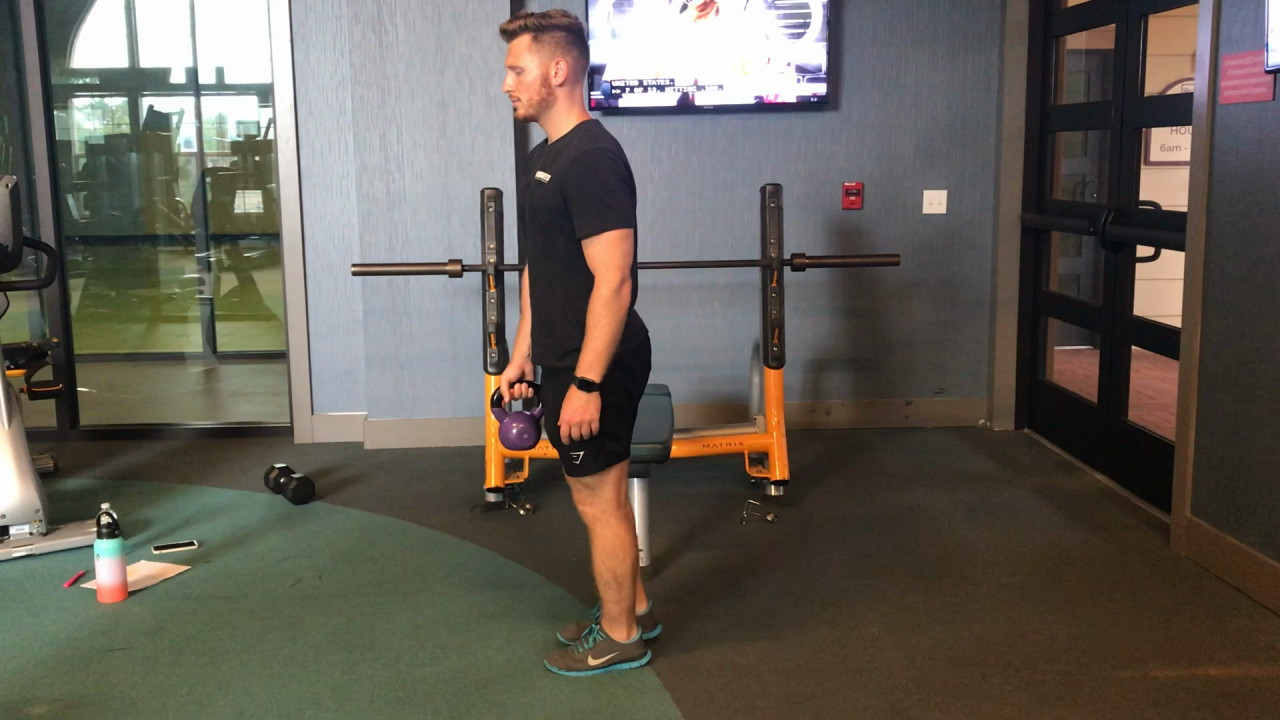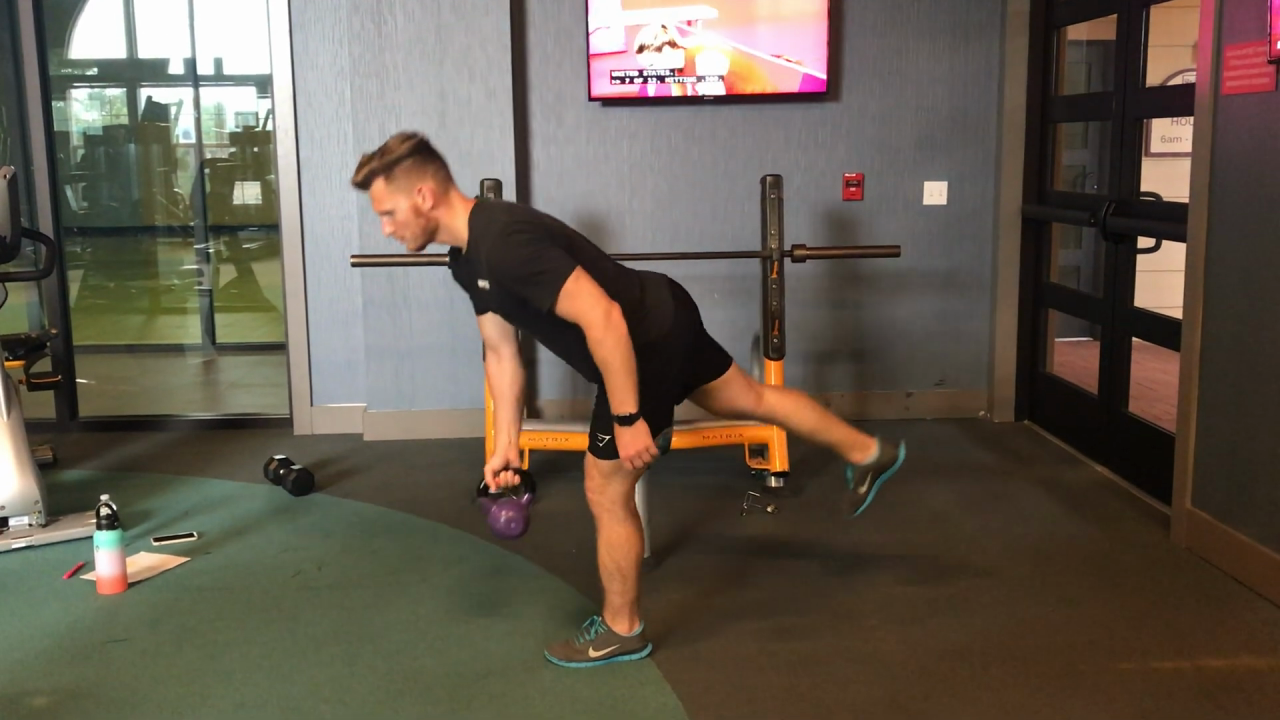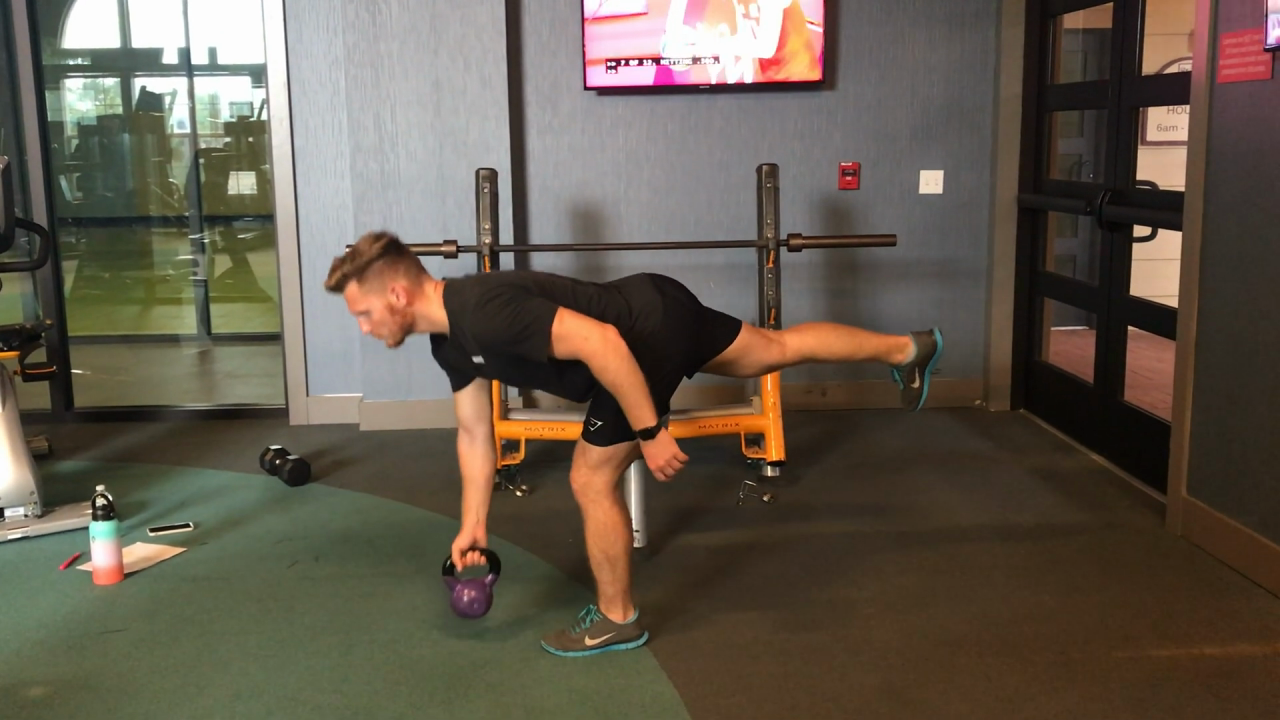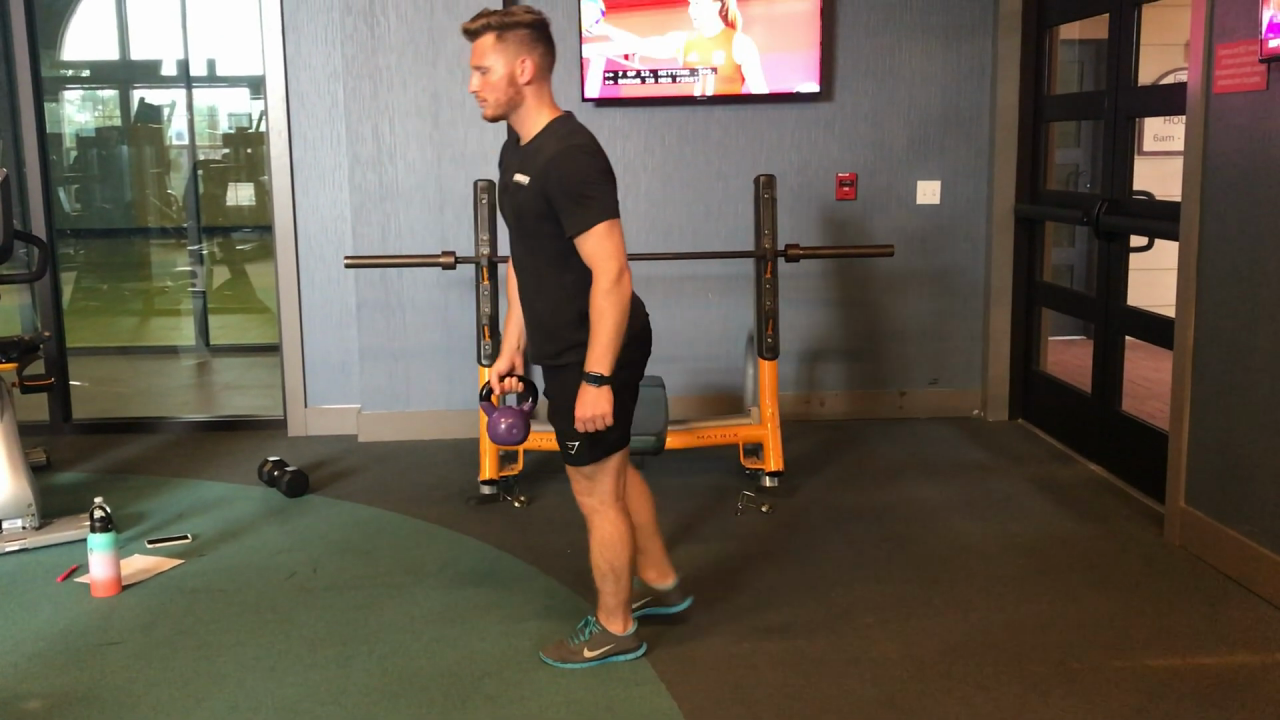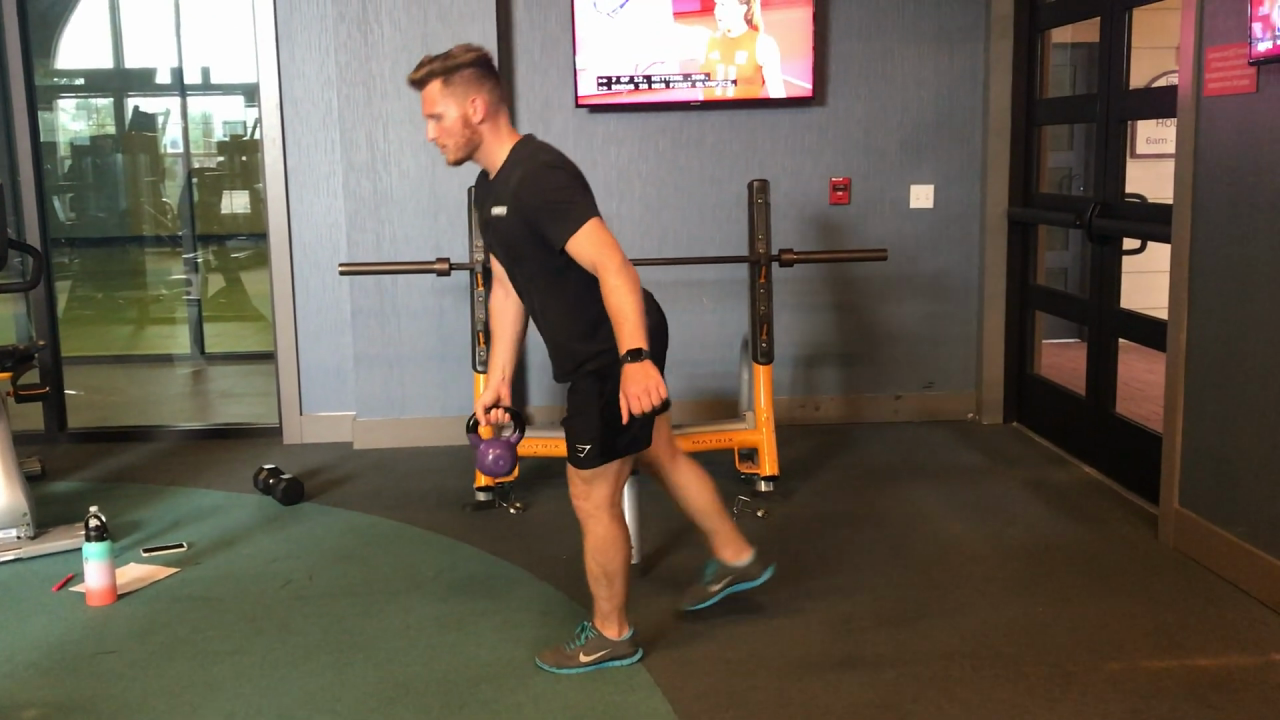
dt=1s
person 1, frame 1
left shoulder: (593, 160)
right shoulder: (545, 157)
left elbow: (614, 284)
left wrist: (586, 383)
right wrist: (523, 352)
left hip: (594, 364)
right hip: (567, 358)
left knee: (598, 500)
right knee: (604, 491)
left ankle: (620, 639)
right ankle: (630, 607)
person 1, frame 2
left shoulder: (504, 243)
right shoulder: (468, 257)
left elbow: (604, 319)
right elbow: (501, 353)
left wrist: (627, 420)
right wrist: (505, 445)
left hip: (650, 336)
right hip: (661, 320)
left knee: (606, 489)
right knee: (748, 399)
left ankle: (621, 631)
right ankle: (865, 454)
person 1, frame 3
left shoulder: (485, 313)
right shoulder: (450, 337)
left elbow: (602, 344)
right elbow: (474, 435)
left wrist: (649, 432)
right wrist: (472, 527)
left hip: (649, 330)
right hip: (656, 312)
left knee: (591, 481)
right knee: (772, 350)
left ankle: (616, 620)
right ankle: (906, 352)
person 1, frame 4
left shoulder: (570, 155)
right shoulder: (519, 151)
left elbow: (612, 274)
left wrist: (597, 379)
right wrist: (512, 347)
left hip: (591, 354)
right hip: (566, 347)
left knee: (597, 493)
right knee: (616, 477)
left ankle: (615, 630)
right ankle: (659, 583)
person 1, frame 5
left shoulder: (537, 178)
right shoulder: (490, 188)
left elbow: (614, 269)
right elbow: (507, 288)
left wrist: (635, 358)
right wrist: (498, 381)
left hip: (613, 357)
right hip: (608, 349)
left knee: (592, 497)
right knee: (661, 454)
left ankle: (610, 636)
right ankle: (734, 558)
